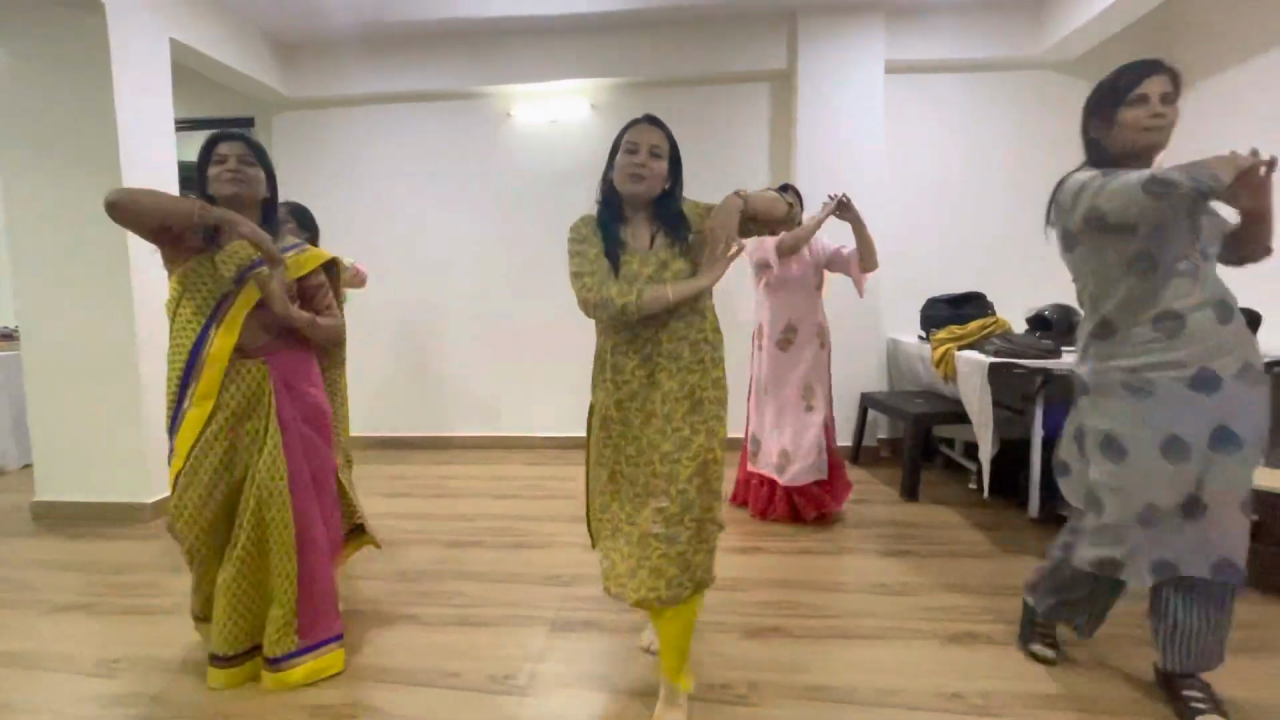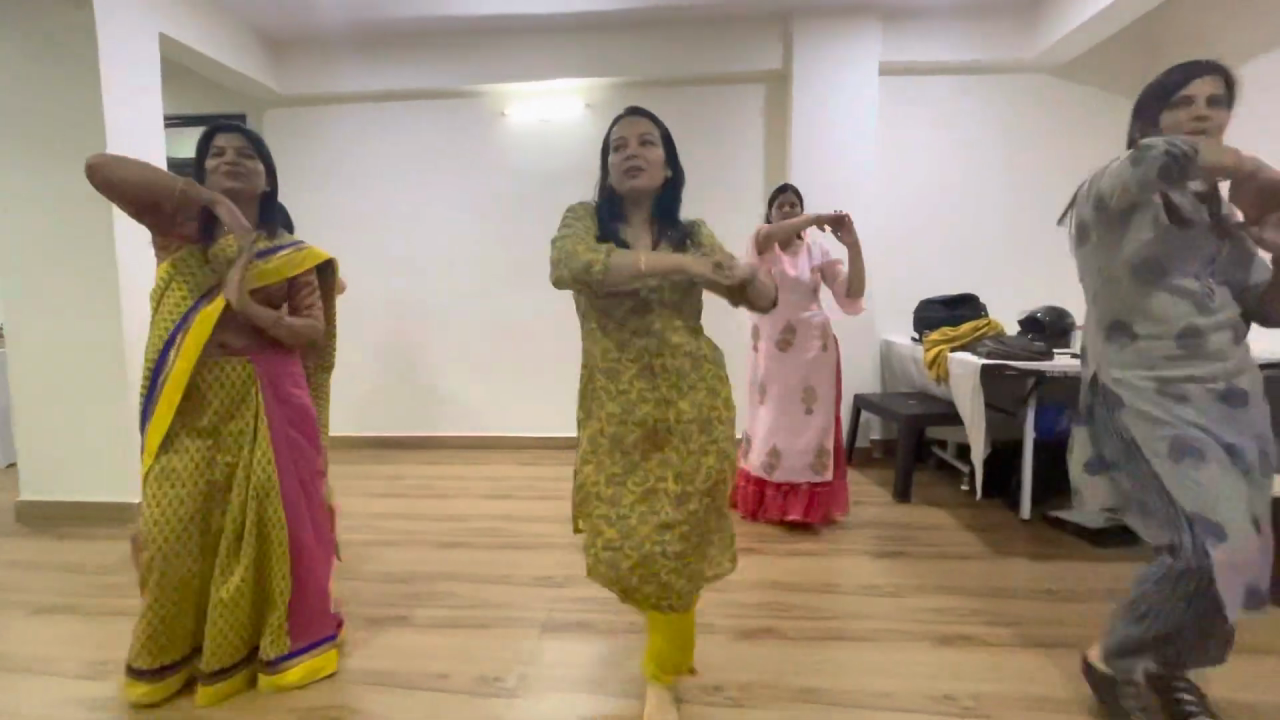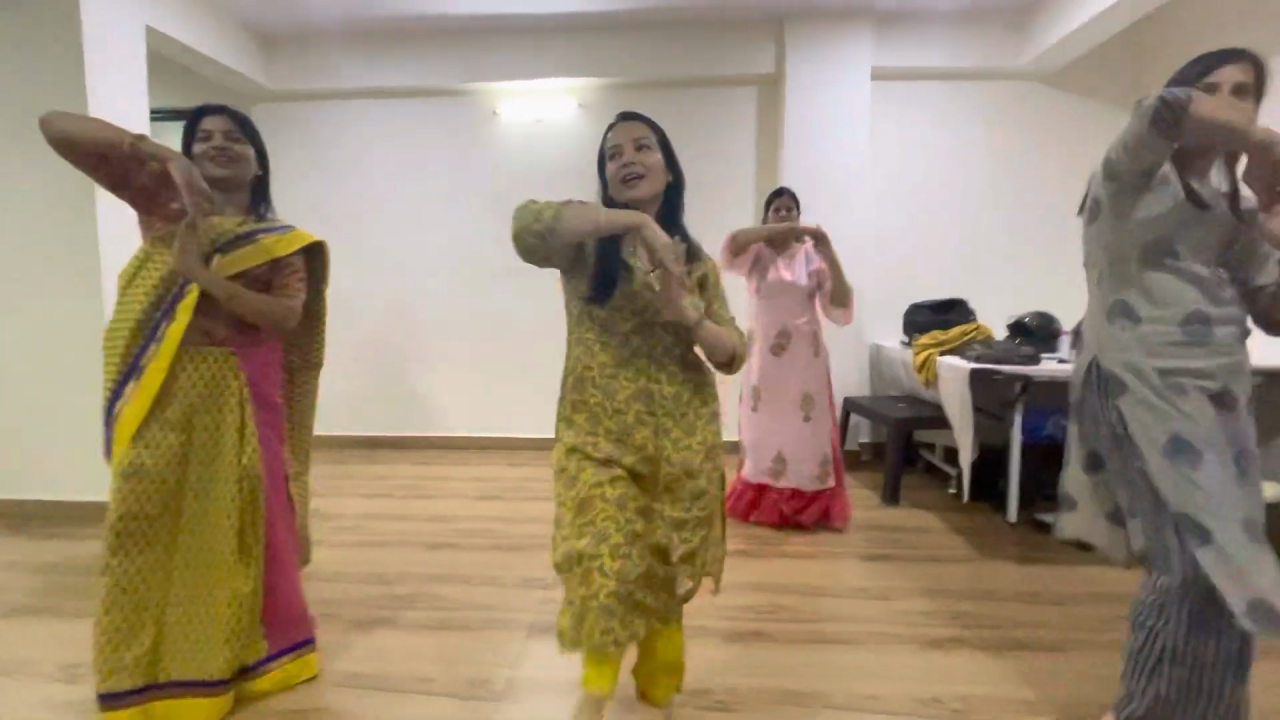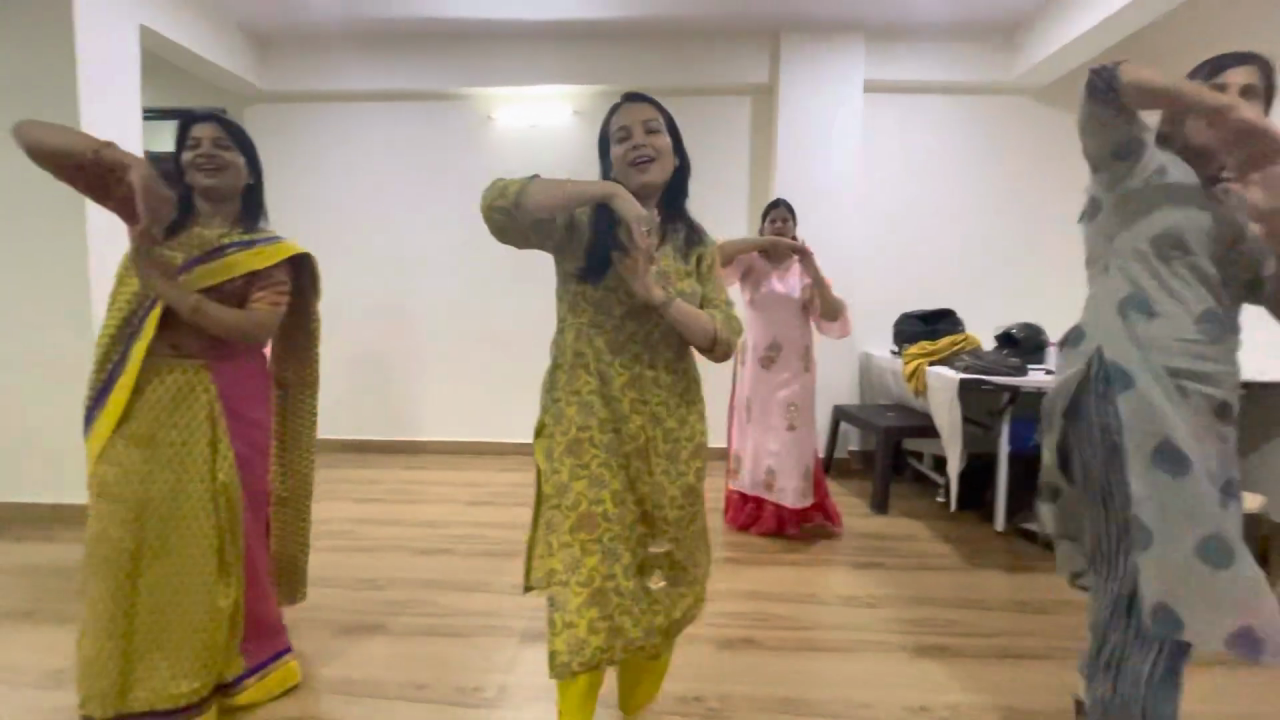
dt=0.2s
person 1, frame 1
left shoulder: (1185, 198)
right shoulder: (1086, 192)
right elbow: (1182, 183)
left hip: (1223, 382)
right hip: (1130, 387)
left knee: (1211, 528)
right knee: (1113, 523)
left ankle: (1181, 666)
right ankle: (1041, 600)
person 1, frame 2
left shoulder: (1218, 215)
right shoulder: (1113, 193)
right elbow: (1169, 152)
right hip: (1144, 398)
right knee: (1213, 549)
right ankle: (1114, 658)
person 1, frame 3
right shoulder: (1135, 174)
right elbow: (1168, 105)
left hip: (1216, 397)
right hip: (1135, 387)
left knee: (1204, 560)
right knee: (1206, 562)
person 1, frame 4
right shoulder: (1136, 165)
right elbow: (1106, 81)
left hip: (1203, 398)
right hip: (1132, 384)
left knee: (1151, 569)
right knee: (1174, 566)
person 2, frame 1
left shoulder: (691, 219)
right shoulder: (588, 231)
left elbow: (781, 212)
right elbow: (600, 299)
left wrist: (736, 203)
right wrist: (698, 283)
left hip: (690, 401)
right hip: (622, 403)
left knee: (674, 532)
right knee: (633, 528)
right ankle: (666, 618)
person 2, frame 2
left shoulder: (692, 234)
right shoulder: (585, 221)
left elbow: (767, 298)
right elbow: (569, 268)
left wrist: (733, 270)
right wrist: (677, 262)
left hip: (694, 411)
right hip: (615, 414)
left knee: (676, 547)
right knee: (618, 544)
right ankle: (649, 589)
person 2, frame 3
left shoulder: (695, 259)
right shoulder: (589, 240)
left elbow: (735, 356)
right elbow: (529, 227)
left wrist: (688, 313)
right wrist: (635, 220)
left hip: (685, 436)
right hip: (598, 435)
left knee: (668, 577)
right knee: (598, 573)
person 2, frame 4
left shoulder: (696, 245)
right shoulder: (579, 222)
left elbow: (723, 341)
right elbow: (498, 204)
left wrist: (654, 292)
right wrist: (609, 193)
left hip: (669, 431)
right hip: (586, 430)
left knee: (661, 581)
right knee: (586, 581)
person 3, frame 1
left shoulder: (297, 254)
right shoulder: (184, 235)
left elbow: (333, 331)
right elbow: (117, 201)
left wrist: (288, 312)
right wrist: (229, 217)
left hip: (286, 391)
right hip: (215, 397)
left knee: (291, 512)
right knee: (205, 516)
left ankle: (300, 637)
right ankle: (234, 628)
person 3, frame 2
left shoulder: (292, 254)
right shoulder: (177, 225)
left elbow: (314, 331)
right elbow: (99, 169)
left wrist: (248, 306)
right wrist: (209, 197)
left hip: (269, 395)
right hip: (191, 398)
left knee: (278, 517)
right knee: (177, 525)
left ankle: (294, 640)
right ankle: (177, 651)
person 3, frame 3
left shoulder: (279, 241)
right shoulder: (163, 201)
left elbow: (289, 316)
right elbow: (55, 127)
left wrist: (205, 276)
right wrist: (163, 158)
left hip: (243, 390)
right hip: (162, 390)
left knee: (245, 518)
right knee: (151, 520)
left ankle: (264, 649)
right ankle: (155, 670)
person 3, frame 4
left shoulder: (269, 252)
right shoulder: (155, 213)
left elbow: (258, 328)
right elbow: (30, 136)
left wrist: (164, 288)
right wrist: (128, 164)
left hip: (226, 405)
right hip: (143, 405)
left knee: (228, 532)
right knee: (135, 538)
left ankle: (241, 659)
person 4, frame 1
left shoulder: (819, 249)
right shoulder: (759, 246)
left elbow: (866, 265)
right elbow: (785, 245)
left wrist: (854, 218)
right wrist: (824, 216)
left hip: (811, 346)
right hip: (772, 346)
left knee: (809, 421)
right knee: (772, 419)
left ankle: (811, 498)
right ankle: (770, 498)
person 4, frame 2
left shoulder: (818, 251)
right shoulder: (764, 249)
left elbow: (853, 294)
right elbow: (765, 237)
left wrist: (852, 243)
right wrist: (815, 219)
left hip: (814, 348)
right hip: (771, 349)
left knee: (811, 421)
right knee: (769, 422)
left ankle: (808, 503)
right ankle: (765, 499)
person 4, frame 3
left shoulder: (814, 256)
right shoulder: (758, 252)
left elbow: (841, 303)
right elbow: (733, 242)
left wrist: (830, 255)
right wrist: (780, 230)
left hip: (806, 354)
right hip: (764, 353)
left knee: (807, 428)
right knee: (763, 426)
left ankle: (806, 507)
right ankle: (761, 502)
person 4, frame 4
left shoulder: (807, 269)
right shoulder: (751, 264)
left elbow: (832, 316)
right elbow: (721, 252)
left wrist: (813, 272)
right wrist: (771, 242)
left hip: (795, 367)
right hip: (755, 364)
left knee: (793, 441)
right knee: (755, 436)
left ankle: (798, 516)
right ankle: (755, 512)
